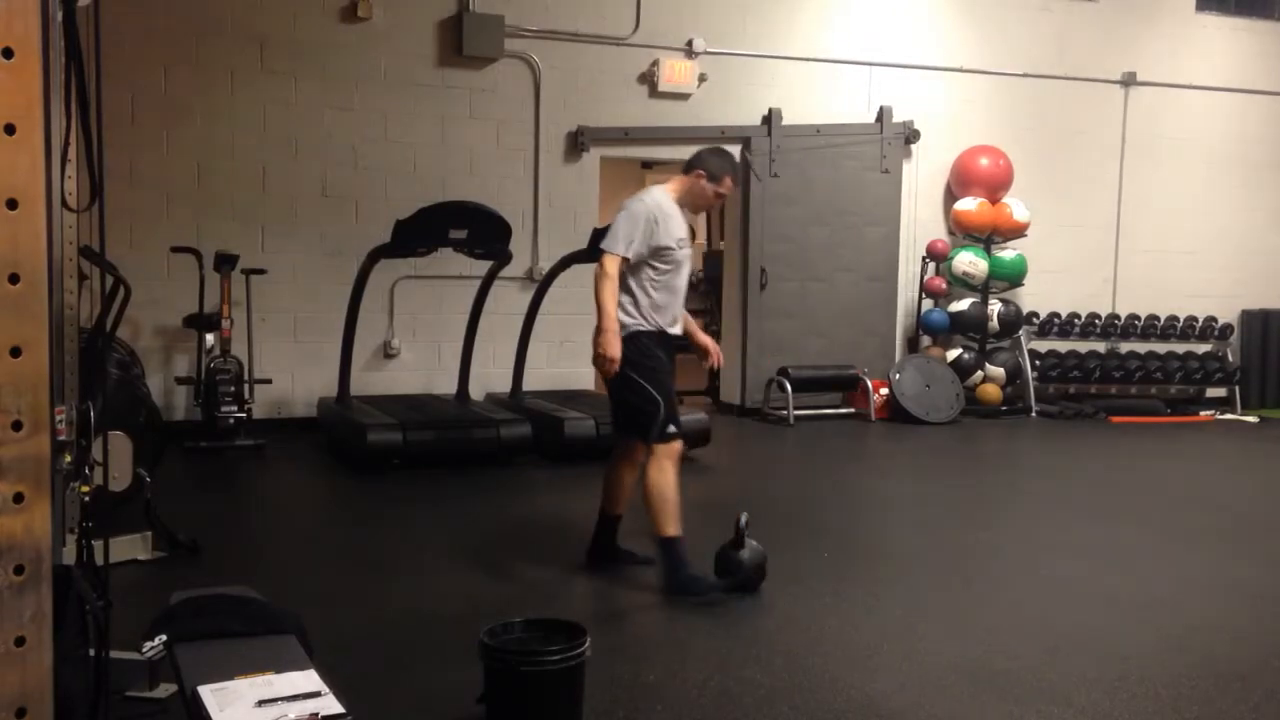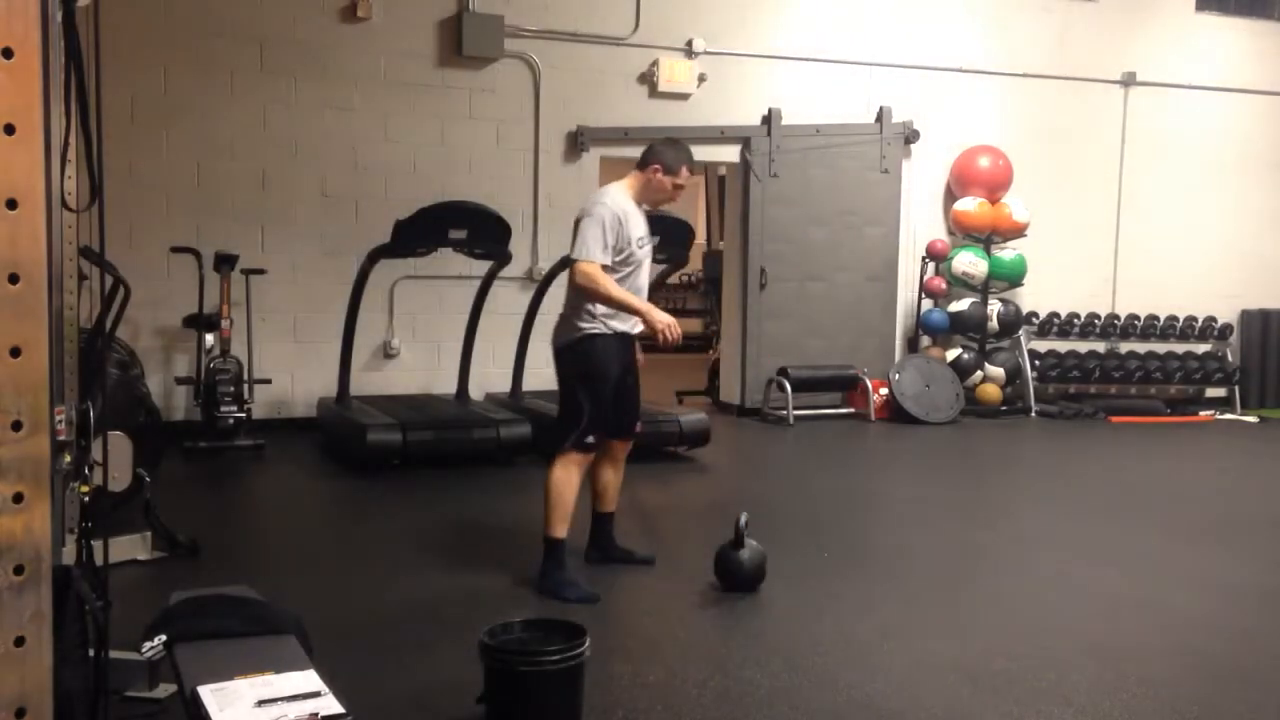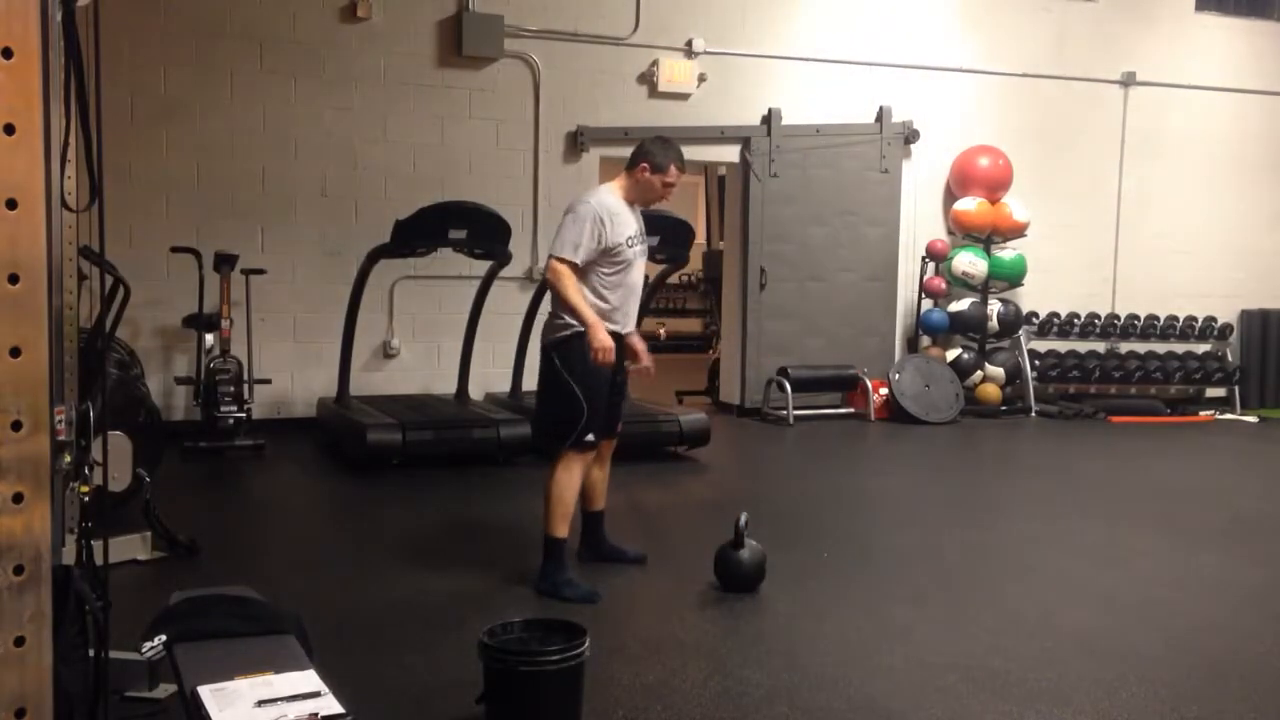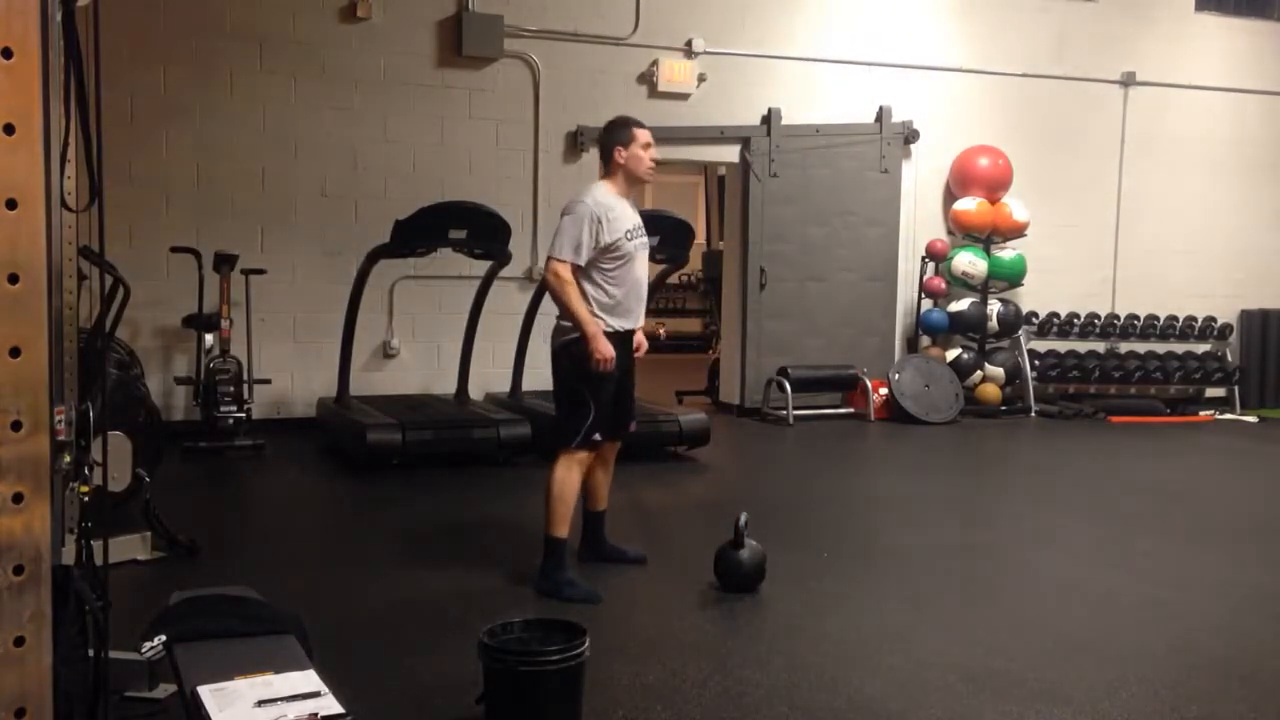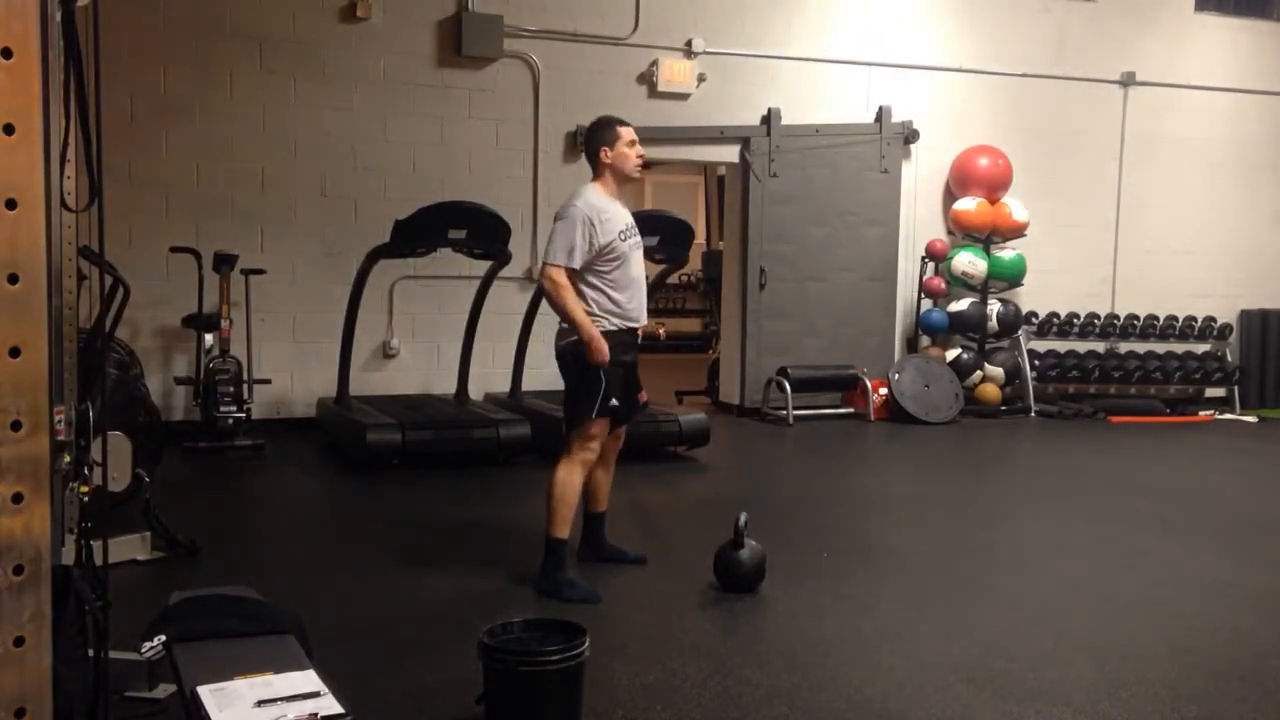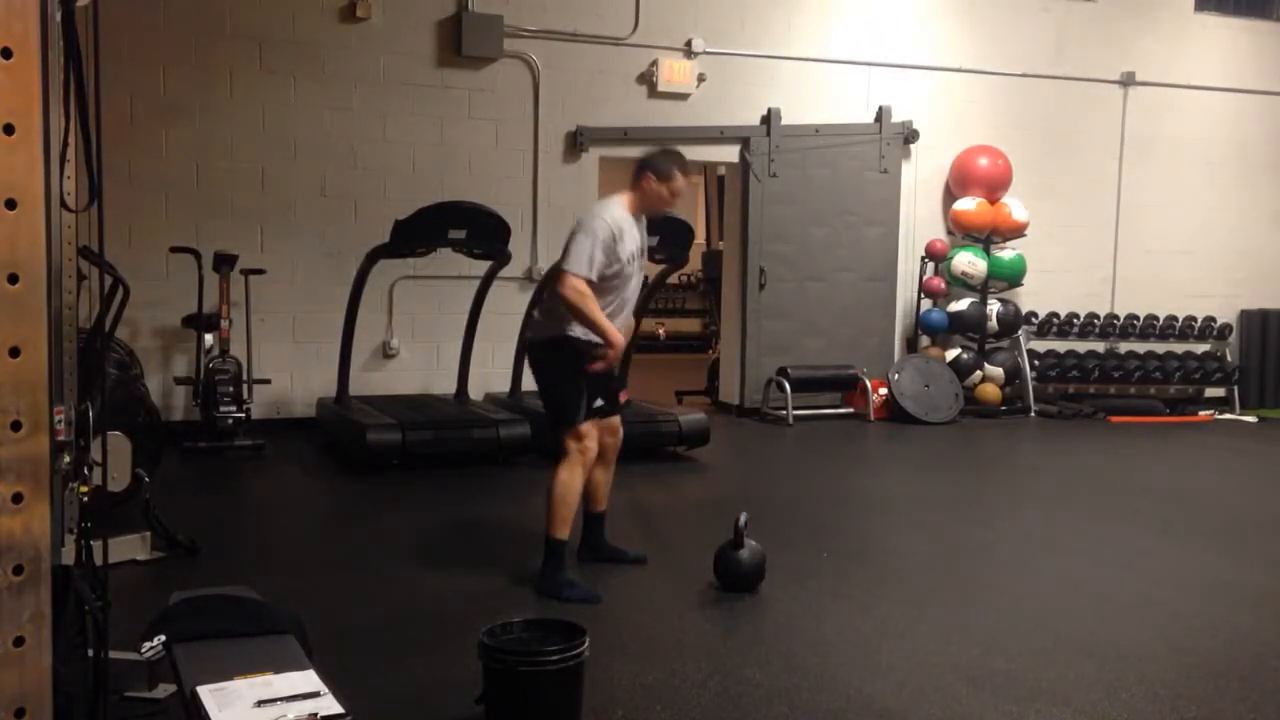
dt=0.4s
person 1, frame 1
left shoulder: (677, 214)
right shoulder: (648, 207)
right elbow: (609, 267)
left wrist: (697, 335)
right wrist: (608, 330)
left hip: (653, 339)
right hip: (634, 341)
left knee: (634, 446)
right knee: (667, 446)
left ankle: (604, 544)
right ankle: (676, 566)
person 1, frame 2
left shoulder: (635, 209)
right shoulder: (608, 207)
right elbow: (586, 274)
left wrist: (639, 326)
right wrist: (649, 311)
left hip: (616, 339)
right hip: (590, 340)
left knee: (619, 443)
right knee: (580, 450)
left ankle: (602, 541)
right ankle: (553, 567)
person 1, frame 3
left shoulder: (631, 212)
right shoulder: (594, 208)
right elbow: (557, 270)
left wrist: (631, 337)
right wrist: (593, 327)
left hip: (611, 342)
right hip: (579, 343)
left knee: (603, 445)
right knee: (577, 451)
left ankle: (594, 540)
right ankle: (553, 568)
person 1, frame 4
left shoulder: (626, 208)
right shoulder: (591, 207)
right elbow: (557, 274)
left wrist: (635, 327)
right wrist: (593, 335)
left hip: (617, 342)
right hip: (589, 346)
left knee: (609, 444)
right knee: (580, 450)
left ankle: (594, 540)
right ankle: (552, 568)
person 1, frame 5
left shoulder: (617, 208)
right shoulder: (583, 209)
right elbow: (553, 278)
left wrist: (631, 330)
right wrist: (590, 335)
left hip: (621, 342)
right hip: (594, 346)
left knee: (611, 442)
right knee: (584, 448)
left ankle: (594, 540)
right ankle: (553, 569)
person 1, frame 6
left shoulder: (636, 220)
right shoulder: (606, 221)
right elbow: (570, 287)
left wrist: (621, 328)
right wrist: (613, 335)
left hip: (593, 345)
right hip: (560, 342)
left knee: (611, 436)
right knee: (583, 446)
left ankle: (594, 540)
right ankle: (552, 569)
